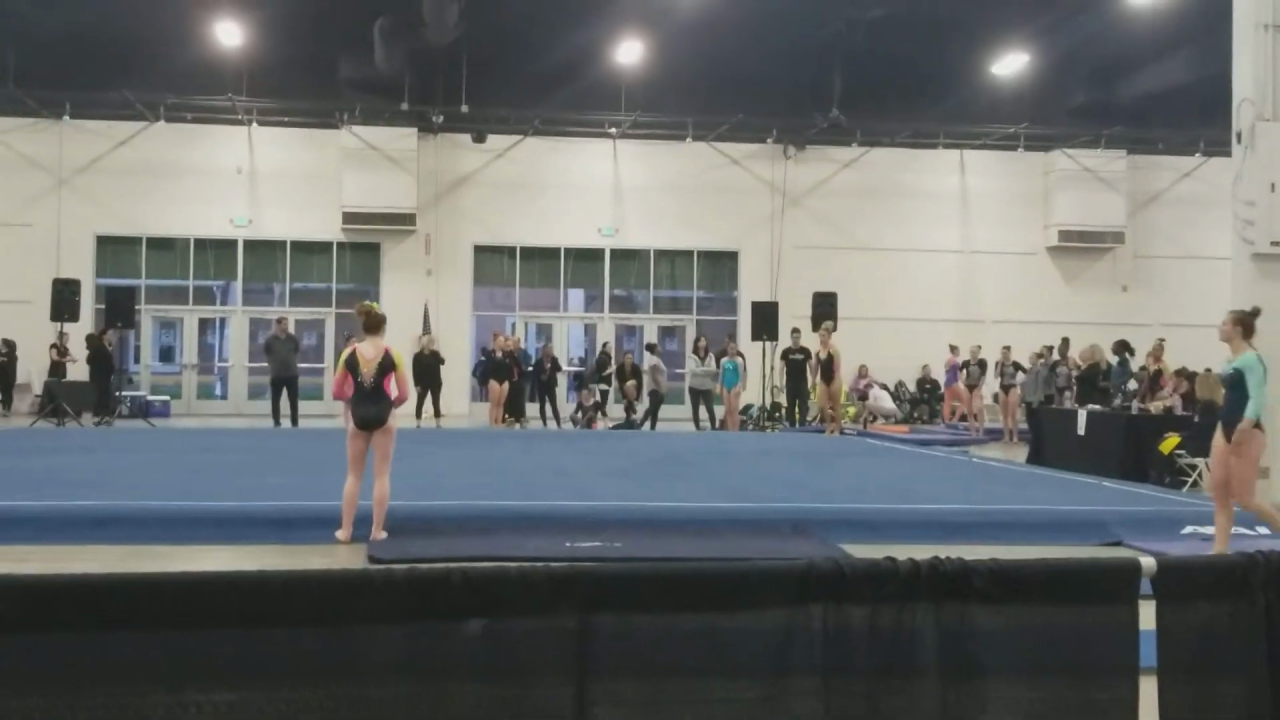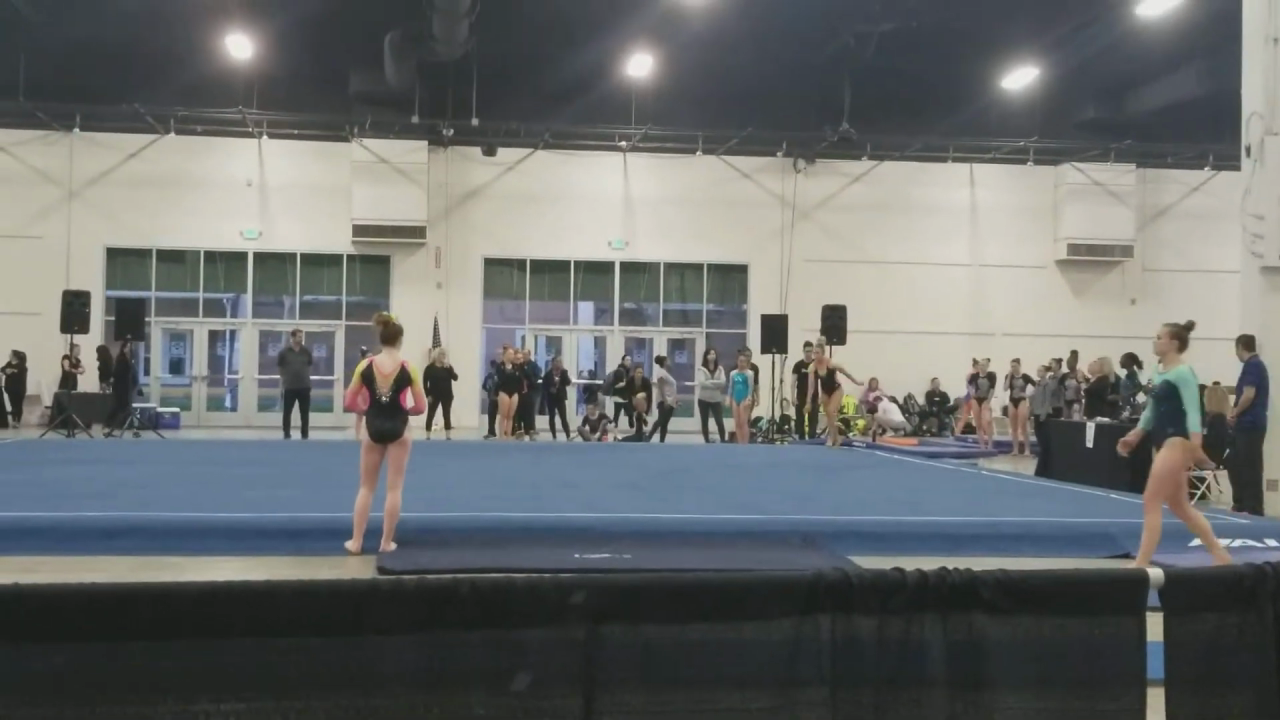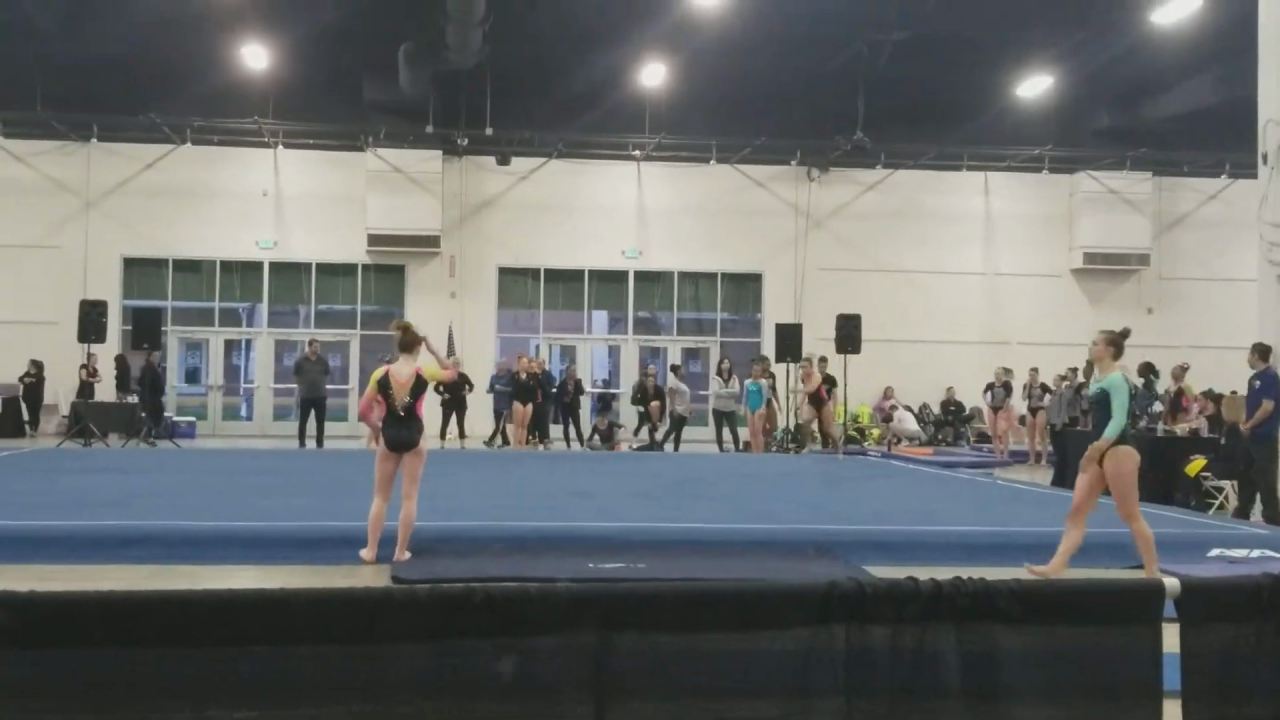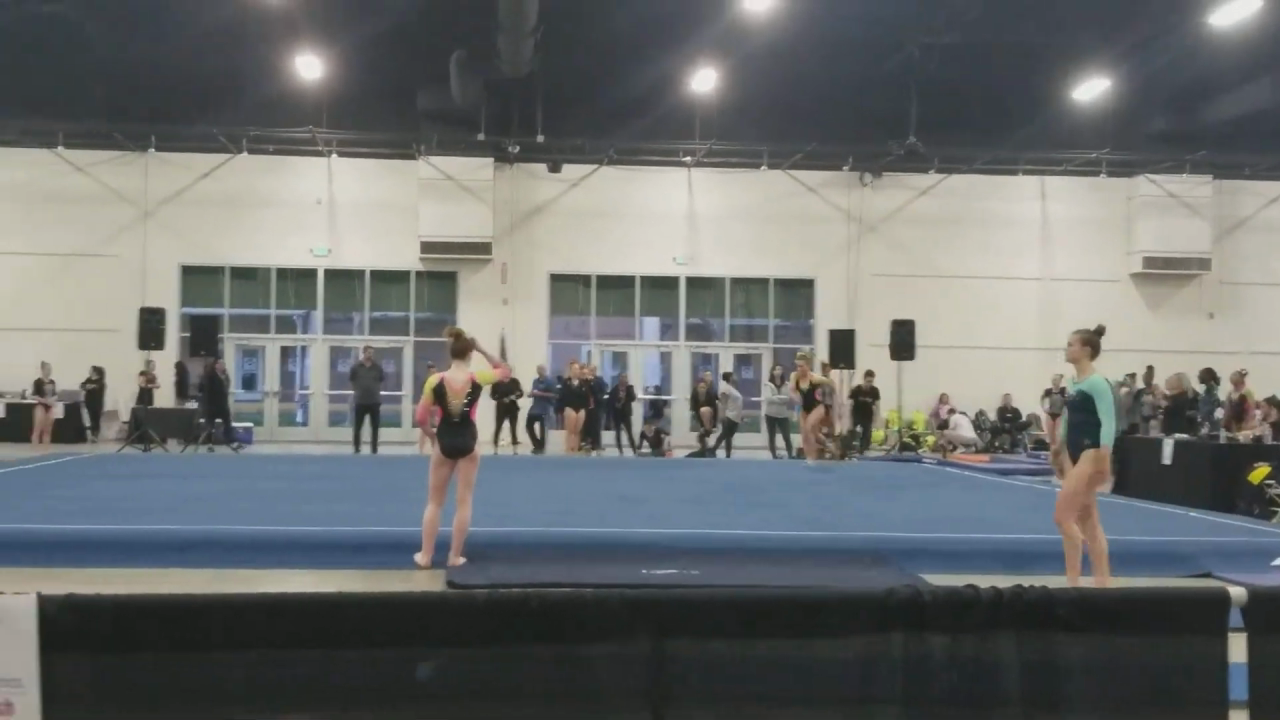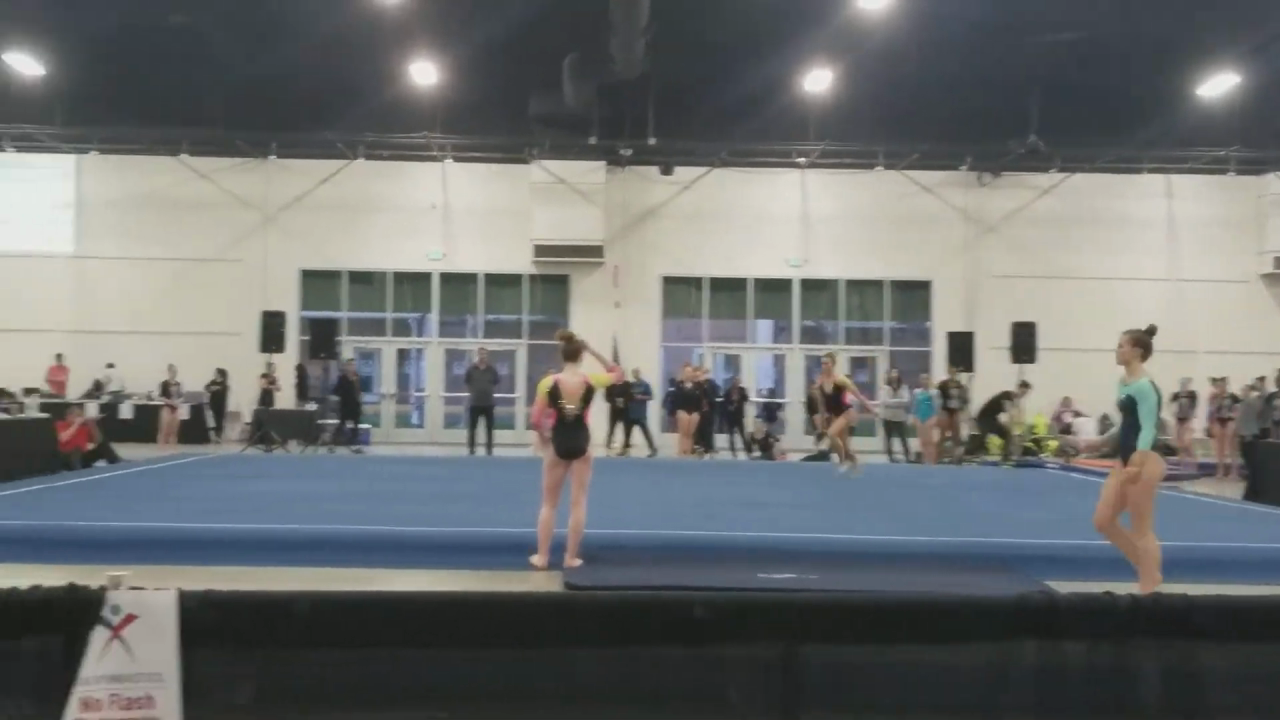
dt=0.4s
person 1, frame 1
left shoulder: (1251, 361)
right shoulder: (1230, 361)
left elbow: (1256, 398)
left wrist: (1243, 429)
left hip: (1247, 433)
right hip: (1225, 429)
left knee: (1242, 498)
right knee: (1219, 493)
right ankle: (1220, 548)
person 1, frame 2
left shoulder: (1183, 373)
right shoulder: (1158, 373)
left elbow: (1192, 412)
left wrist: (1195, 448)
right wrist: (1134, 435)
left hip: (1177, 443)
right hip: (1161, 443)
left knee: (1151, 504)
right knee: (1181, 508)
left ankle: (1141, 565)
right ankle: (1220, 556)
person 1, frame 3
left shoulder: (1117, 381)
right shoulder: (1096, 379)
left elbow: (1119, 419)
left wrist: (1098, 447)
left hip: (1118, 452)
right hip: (1096, 452)
left knee: (1131, 516)
right knee: (1076, 511)
left ankle: (1152, 573)
right ankle: (1054, 568)
person 1, frame 4
left shoulder: (1098, 383)
right shoulder: (1073, 382)
left elbow: (1107, 423)
left wrist: (1103, 460)
right wrist: (1057, 451)
left hip: (1091, 455)
right hip: (1075, 455)
left knee: (1064, 516)
right knee: (1088, 521)
left ankle: (1073, 582)
right ankle: (1102, 582)
person 1, frame 5
left shoulder: (1145, 386)
right shoulder: (1125, 383)
left elbow: (1148, 427)
left wrist: (1137, 463)
right wrist: (1099, 442)
left hip: (1143, 460)
right hip: (1126, 458)
left knee: (1141, 529)
right knee: (1103, 521)
left ankle: (1150, 591)
right ankle: (1151, 575)
person 2, frame 1
left shoulder: (349, 354)
right shoulder: (392, 355)
left elbow: (337, 391)
right elbow: (404, 395)
left hip: (358, 416)
right hip: (383, 416)
left knee: (353, 475)
right knee: (381, 475)
left ankle: (346, 530)
right ankle: (377, 530)
person 2, frame 2
left shoulder: (365, 366)
right shoulder: (408, 368)
left elbow: (349, 403)
right elbow: (422, 408)
left hip: (373, 428)
right hip: (398, 429)
left knee: (366, 487)
right knee: (394, 488)
left ankle: (356, 541)
right ankle: (386, 542)
person 2, frame 3
left shoulder: (381, 374)
right shoulder: (424, 373)
left elbow: (363, 410)
right elbow: (453, 373)
left wrist: (377, 428)
right wrist: (433, 350)
left hip: (389, 436)
right hip: (413, 437)
left knee: (380, 497)
right knee: (409, 497)
left ankle: (370, 551)
right ankle: (401, 551)
person 2, frame 4
left shoulder: (435, 381)
right shoulder: (478, 379)
left elbow: (420, 418)
right elbow: (504, 370)
left wrist: (432, 432)
right wrist: (482, 350)
left hip: (444, 442)
right hip: (468, 442)
left knee: (434, 502)
right knee: (463, 502)
left ankle: (425, 555)
right ankle: (455, 556)
person 2, frame 5
left shoulder: (549, 383)
right shoulder: (591, 381)
left elbow: (536, 420)
right elbow: (618, 374)
left wrist: (545, 436)
right wrist: (595, 353)
left hip: (558, 443)
right hip: (581, 443)
left knee: (548, 504)
right knee: (578, 503)
left ankle: (542, 556)
right ankle: (572, 557)
